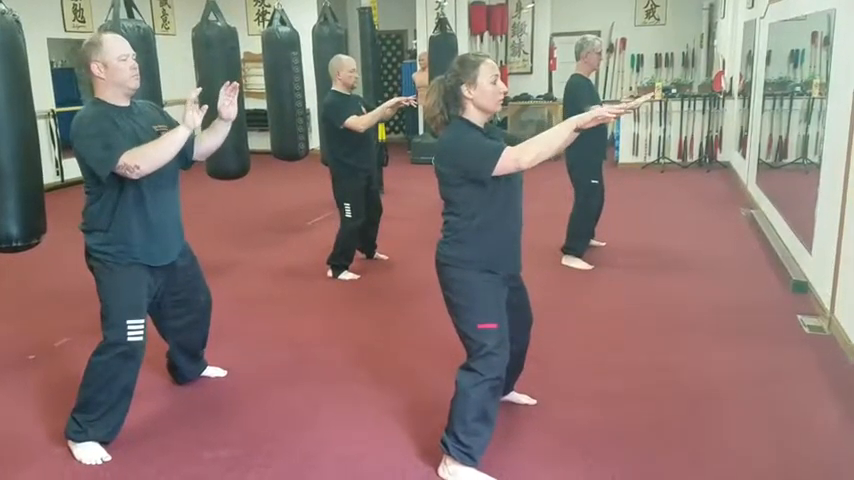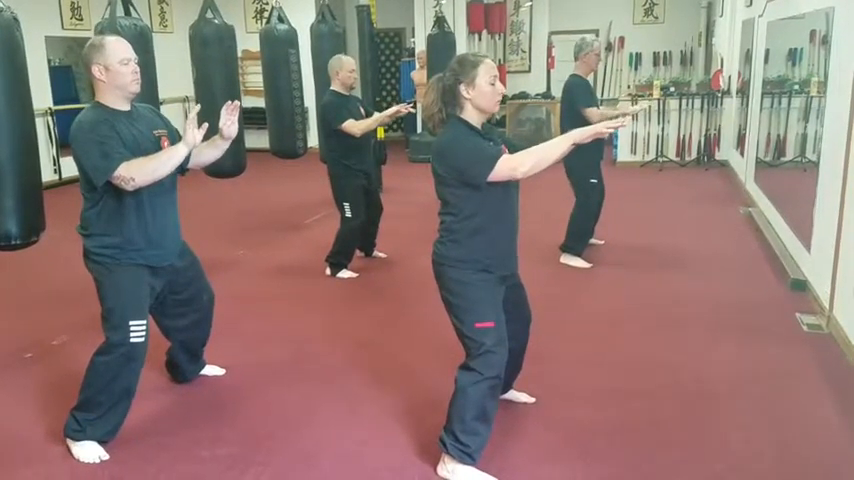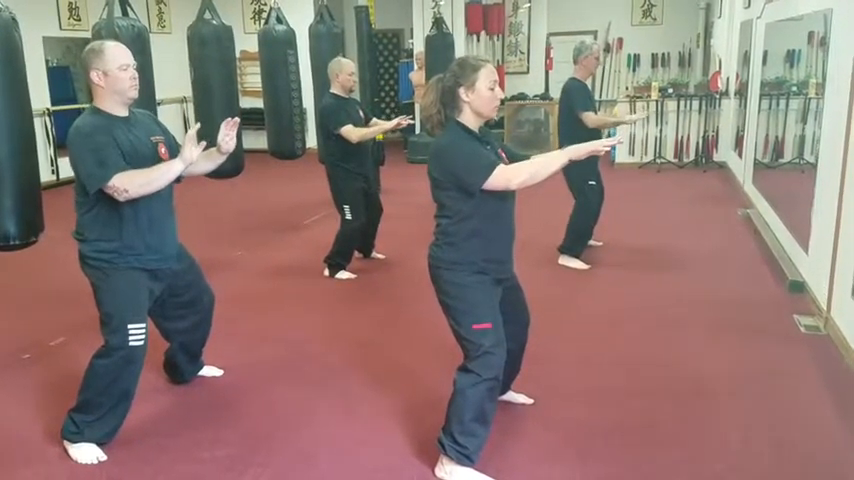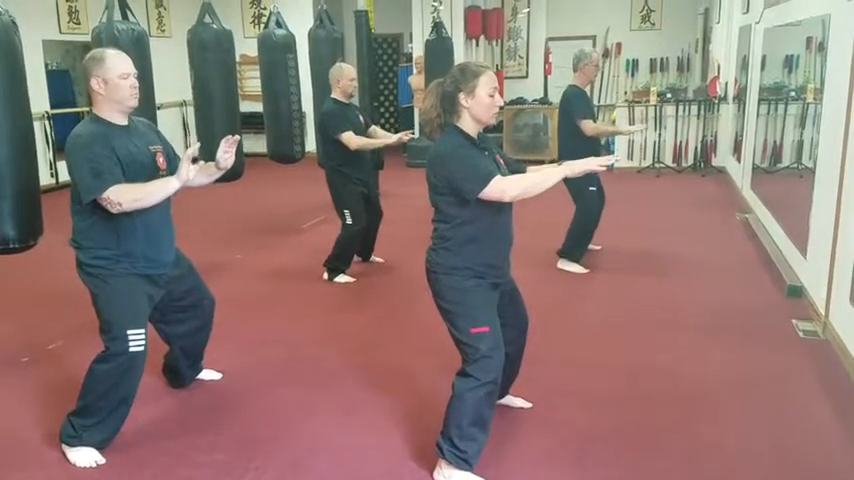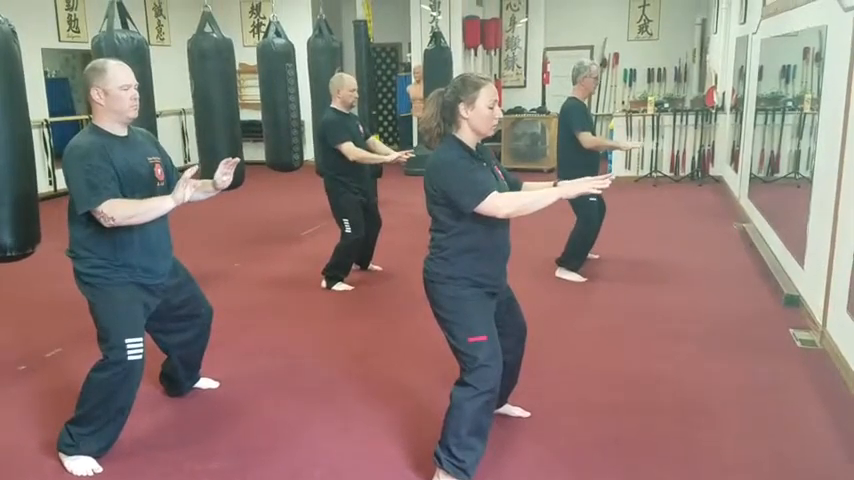
dt=0.3s
person 1, frame 1
left shoulder: (150, 111)
right shoulder: (91, 122)
left elbow: (193, 153)
right elbow: (134, 165)
left wrist: (223, 121)
right wrist: (184, 126)
left hip: (169, 244)
right hip: (120, 254)
left knee: (194, 306)
right knee: (123, 342)
left ankle: (189, 367)
right ankle: (84, 433)
person 1, frame 2
left shoulder: (150, 116)
right shoulder: (90, 127)
left elbow: (190, 162)
right elbow: (129, 177)
left wrist: (224, 138)
right wrist: (184, 144)
left hip: (167, 246)
right hip: (119, 256)
left knee: (197, 304)
right knee: (126, 342)
left ankle: (187, 365)
right ankle: (84, 431)
person 1, frame 3
left shoulder: (147, 121)
right shoulder: (88, 132)
left elbow: (184, 168)
right elbow: (122, 188)
left wrist: (219, 152)
right wrist: (179, 161)
left hip: (164, 250)
right hip: (116, 259)
left knee: (197, 304)
right knee: (126, 345)
left ankle: (185, 366)
right ankle: (81, 433)
person 1, frame 4
left shoulder: (145, 129)
right shoulder: (86, 141)
left elbow: (181, 177)
right elbow: (116, 200)
left wrist: (216, 168)
right wrist: (175, 179)
left hip: (162, 256)
right hip: (113, 266)
left knee: (198, 308)
right knee: (127, 350)
left ankle: (184, 370)
right ankle: (79, 436)
person 1, frame 5
left shoulder: (145, 140)
right shoulder: (84, 151)
left elbow: (176, 189)
right elbow: (110, 213)
left wrist: (212, 186)
right wrist: (172, 200)
left hip: (159, 265)
right hip: (110, 275)
left knee: (196, 317)
right knee: (124, 359)
left ankle: (181, 379)
right ankle: (77, 446)
person 2, frame 1
left shoulder: (488, 134)
right shoulder: (457, 142)
left elbow: (528, 151)
right elbow: (521, 158)
left wrist: (583, 123)
right wrist: (576, 121)
left hip: (498, 262)
right hip: (469, 268)
left knee: (517, 327)
right knee: (488, 353)
left ankle: (500, 389)
person 2, frame 2
left shoulder: (487, 134)
right shoulder: (454, 143)
left elbow: (523, 158)
right elbow: (518, 167)
left wrist: (580, 135)
right wrist: (577, 136)
left hip: (495, 260)
right hip: (465, 267)
left knee: (516, 324)
right knee: (487, 351)
left ankle: (498, 387)
person 2, frame 3
left shoulder: (483, 138)
right shoulder: (451, 147)
left elbow: (523, 162)
right elbow: (511, 178)
left wrist: (576, 152)
right wrist: (571, 152)
left hip: (492, 262)
right hip: (462, 269)
left knee: (515, 324)
right knee: (485, 353)
left ankle: (497, 388)
person 2, frame 4
left shoulder: (481, 144)
right shoulder: (449, 152)
left elbow: (521, 173)
right elbow: (506, 190)
left wrist: (570, 165)
right wrist: (568, 169)
left hip: (490, 267)
right hip: (459, 274)
left knee: (514, 327)
right knee: (484, 358)
left ankle: (495, 393)
person 2, frame 5
left shoulder: (480, 154)
right shoulder: (448, 163)
left elbow: (516, 188)
right elbow: (501, 206)
left wrist: (562, 184)
right wrist: (565, 190)
left hip: (487, 277)
right hip: (457, 284)
left knee: (512, 336)
right knee: (482, 368)
left ankle: (494, 402)
person 3, frame 1
left shoulder: (584, 82)
right shoulder: (577, 84)
left hip: (590, 152)
right hip: (581, 154)
left knee: (595, 197)
right knee: (586, 199)
left ankle: (585, 237)
right ankle: (571, 253)
person 3, frame 2
left shoulder: (582, 83)
right shoulder: (575, 85)
left elbow: (593, 115)
right elbow: (594, 116)
left wrist: (617, 113)
right wrist: (625, 112)
left hip: (587, 153)
right hip: (579, 154)
left knee: (595, 195)
right knee: (587, 199)
left ankle: (584, 235)
right ankle: (570, 252)
person 3, frame 3
left shoulder: (580, 86)
right shoulder: (574, 88)
left elbow: (590, 120)
right elbow: (591, 121)
left wrist: (616, 120)
right wrist: (623, 119)
left hip: (585, 155)
left knee: (596, 196)
right knee: (587, 201)
left ankle: (583, 236)
right ankle: (568, 253)
person 3, frame 4
left shoulder: (579, 94)
right shoulder: (573, 95)
left elbow: (590, 128)
right elbow: (589, 129)
left wrist: (615, 130)
right wrist: (621, 130)
left hip: (584, 162)
right hip: (575, 163)
left knee: (596, 201)
right knee: (588, 207)
left ankle: (581, 241)
right ankle: (567, 257)
person 3, frame 5
left shoulder: (579, 106)
right shoulder: (572, 107)
left elbow: (588, 140)
right elbow: (587, 141)
left wrist: (614, 145)
right wrist: (619, 145)
left hip: (583, 173)
right hip: (574, 174)
left knee: (597, 211)
right knee: (588, 217)
left ankle: (580, 250)
right ankle: (565, 266)
person 4, frame 1
left shoulder: (355, 99)
right shoulder: (332, 103)
left elbow: (380, 116)
right elbow: (360, 125)
left wrist: (396, 106)
right wrist: (386, 104)
left hip: (366, 167)
right hip: (347, 171)
left knee: (373, 210)
right knee: (353, 219)
left ankle: (368, 249)
right ankle: (337, 267)
person 4, frame 2
left shoulder: (354, 100)
right shoulder: (330, 104)
left elbow: (375, 120)
right elbow: (356, 129)
left wrist: (393, 113)
right wrist: (385, 114)
left hip: (365, 167)
right hip: (345, 171)
left knee: (374, 209)
right knee: (353, 218)
left ankle: (367, 248)
right ankle: (335, 265)
person 4, frame 3
left shoulder: (353, 102)
right shoulder: (330, 107)
left elbow: (373, 123)
right elbow: (353, 135)
left wrist: (393, 124)
right wrist: (387, 126)
left hip: (363, 169)
right hip: (343, 173)
left knee: (374, 210)
right knee: (354, 220)
left ankle: (365, 249)
right ankle: (334, 266)
person 4, frame 4
left shoulder: (353, 108)
right shoulder: (330, 112)
left elbow: (372, 130)
right elbow: (353, 143)
left wrist: (394, 136)
right wrist: (389, 141)
left hip: (363, 174)
right hip: (343, 178)
left knee: (374, 214)
right knee: (354, 224)
left ankle: (364, 253)
right ankle: (333, 270)
person 4, frame 5
left shoulder: (352, 118)
right shoulder: (331, 121)
left elbow: (371, 142)
right elbow: (352, 154)
left wrist: (393, 154)
right wrist: (386, 159)
left hip: (360, 183)
right hip: (342, 187)
left knee: (373, 223)
right knee: (353, 233)
left ankle: (362, 261)
right ankle: (331, 278)
